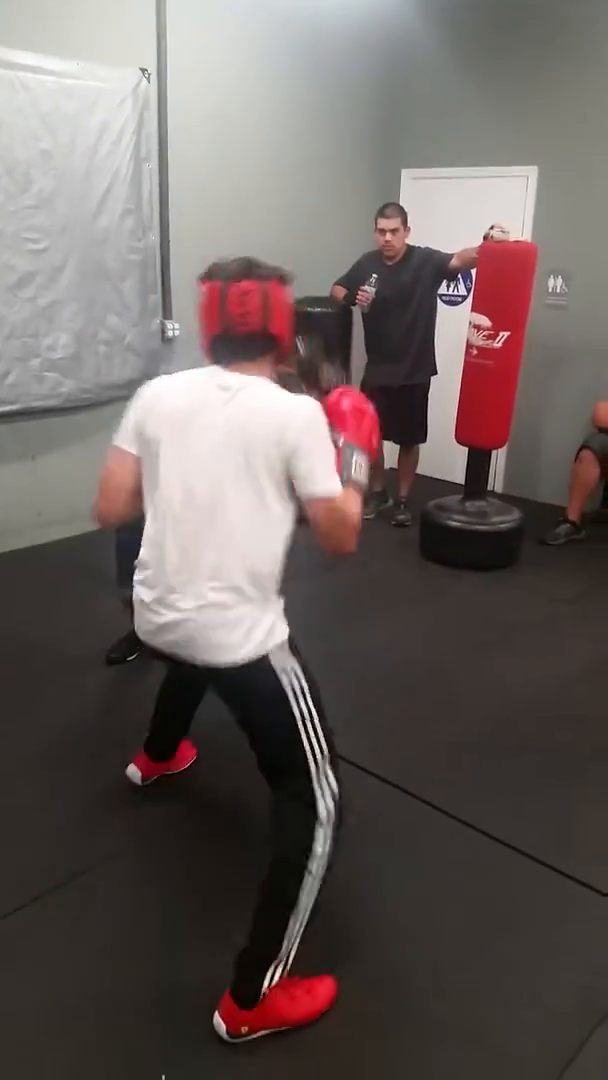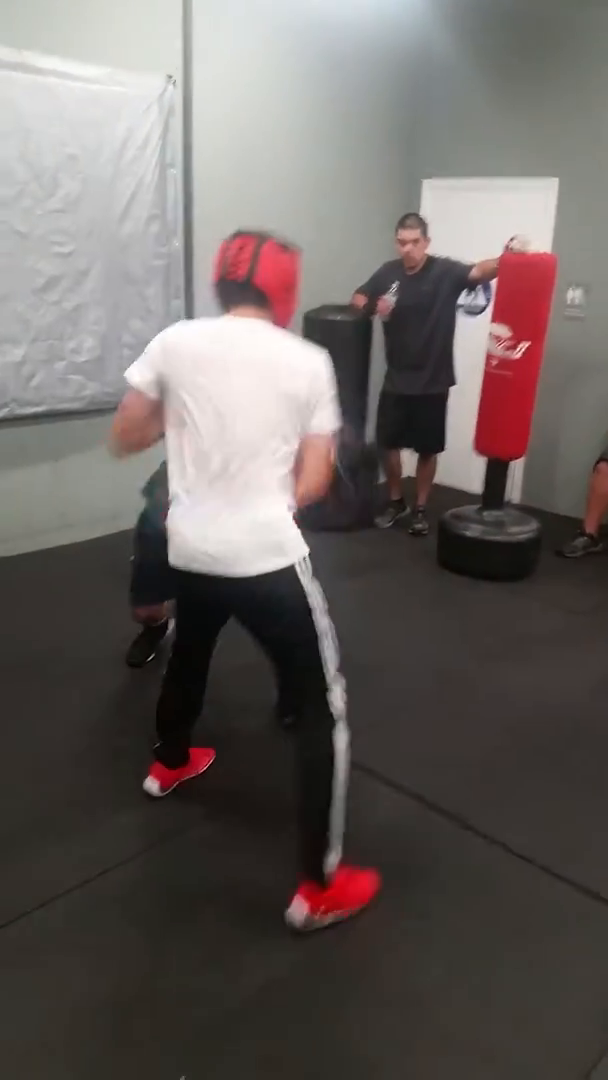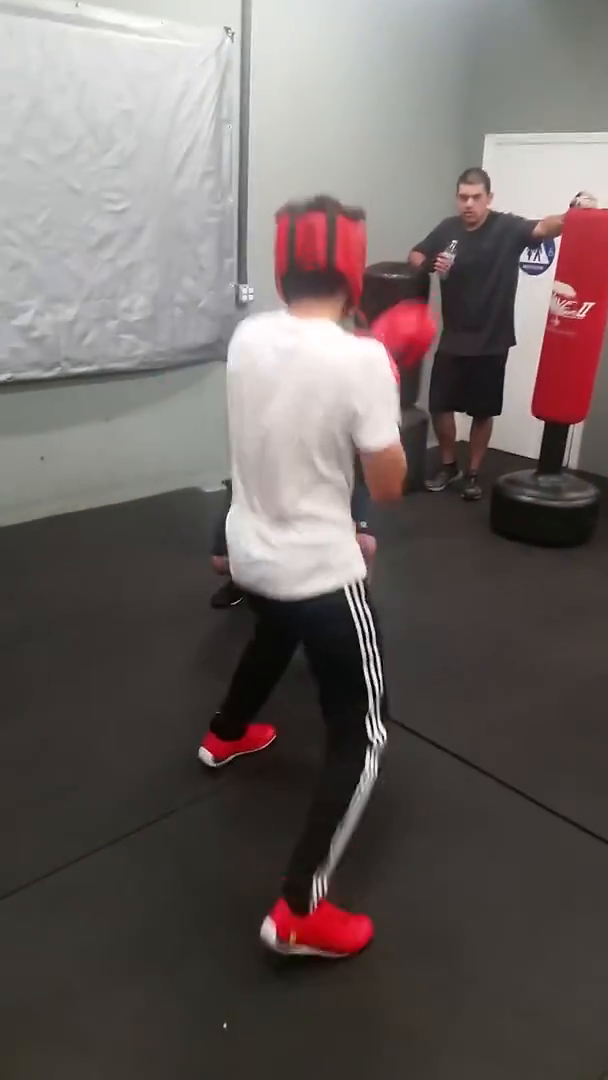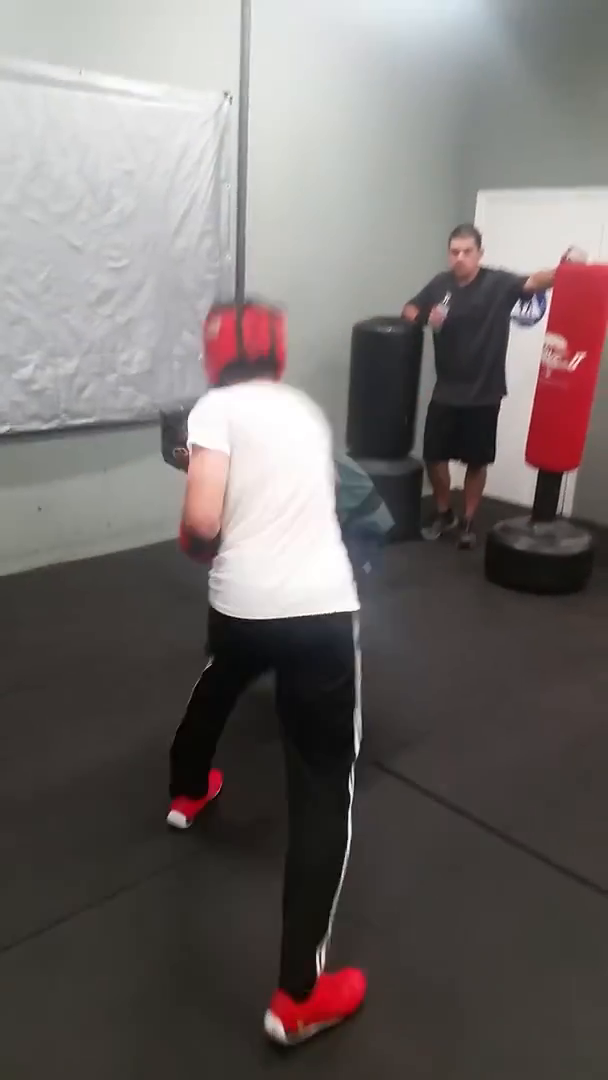
dt=0.4s
person 1, frame 1
left shoulder: (156, 394)
right shoulder: (296, 414)
left elbow: (110, 509)
right elbow: (342, 537)
right wrist: (355, 455)
left hip: (157, 615)
right hip: (240, 629)
left knee: (194, 660)
right knee: (310, 797)
left ankle: (156, 757)
right ankle: (251, 997)
person 1, frame 2
left shoulder: (175, 342)
right shoulder: (309, 360)
left elbow: (125, 438)
right elbow: (315, 480)
left hip: (192, 549)
right hip: (267, 554)
left knee: (190, 647)
right knee: (321, 706)
left ankle: (171, 762)
right ankle: (321, 884)
person 1, frame 3
left shoulder: (247, 338)
right shoulder: (361, 364)
right elbow: (388, 486)
right wrist: (387, 404)
left hip: (250, 556)
right hip: (320, 571)
left knee: (277, 634)
right knee: (360, 733)
left ankle: (225, 735)
right ankle: (298, 912)
person 1, frame 4
left shoulder: (217, 408)
right shoulder: (306, 413)
left elbow: (203, 517)
left wrist: (229, 528)
left hip: (241, 607)
right hip: (324, 614)
left knee: (219, 679)
right knee: (322, 794)
left ankle: (188, 792)
right ankle: (299, 994)
person 2, frame 1
left shoulder: (425, 260)
right shoulder: (368, 263)
left elbow: (459, 260)
right elbow: (336, 290)
right wrist: (352, 297)
left hip: (414, 371)
right hip: (376, 370)
left knee: (409, 439)
left ankle: (403, 500)
right ankle: (377, 494)
person 2, frame 2
left shoulder: (445, 271)
right shoulder: (388, 272)
left elbow: (479, 271)
right elbow: (357, 298)
right wrist: (373, 307)
left hip: (432, 381)
right hip: (396, 378)
left knee: (427, 448)
right knee: (386, 443)
left ankle: (420, 509)
right ankle: (395, 502)
person 2, frame 3
left shoulder: (507, 228)
right shoulder: (448, 229)
left elbow: (543, 228)
right elbow: (415, 256)
right wrist: (431, 265)
left hip: (491, 342)
right hip: (453, 339)
left knee: (483, 412)
right knee: (440, 405)
left ankle: (473, 474)
right ankle: (448, 466)
person 2, frame 4
left shoulder: (499, 283)
right shoulder: (441, 284)
left elbow: (533, 282)
right elbow: (409, 310)
right wrist: (424, 318)
left hip: (483, 394)
right hip: (446, 391)
left knee: (476, 461)
right knee: (434, 455)
left ankle: (469, 522)
right ankle: (444, 514)
